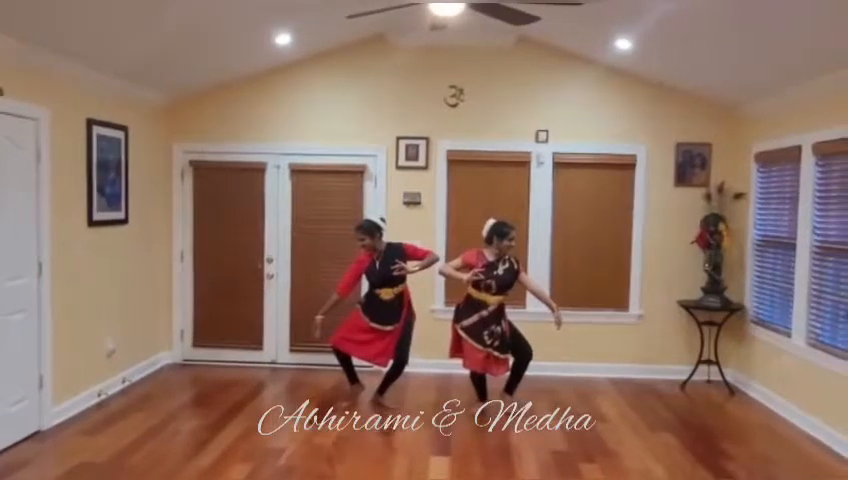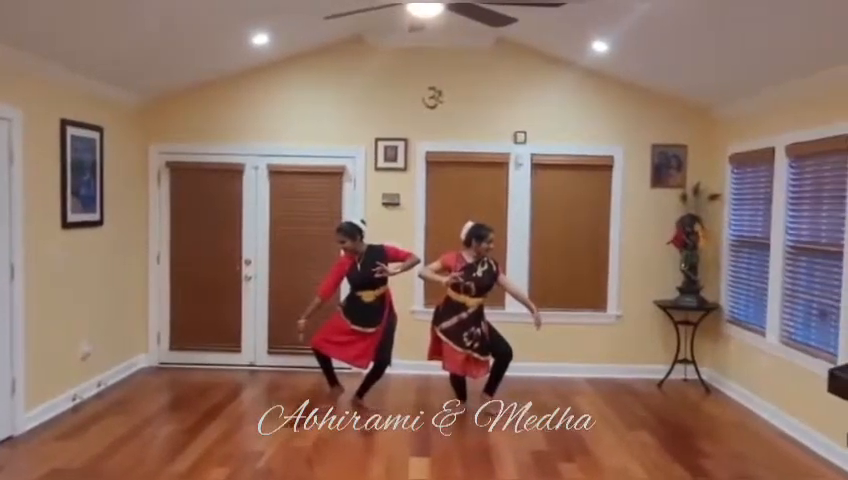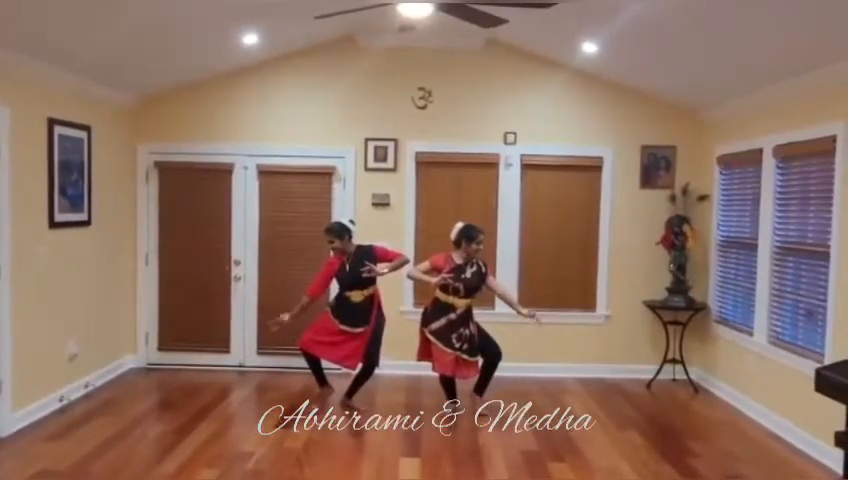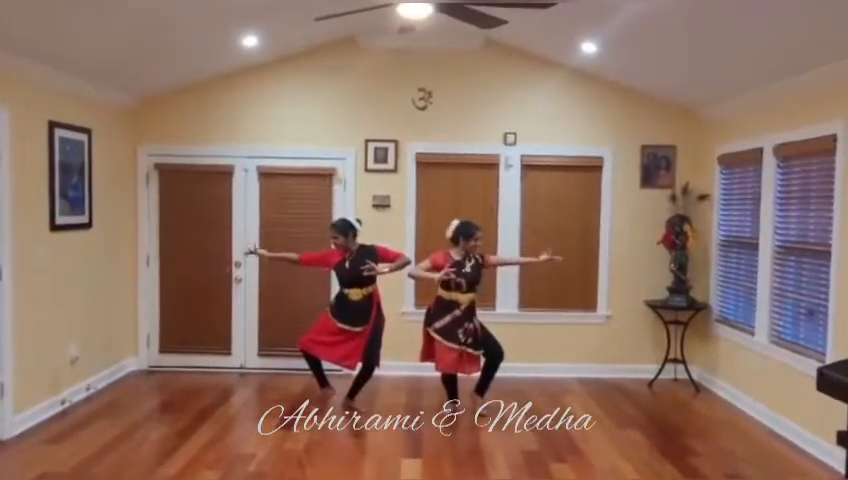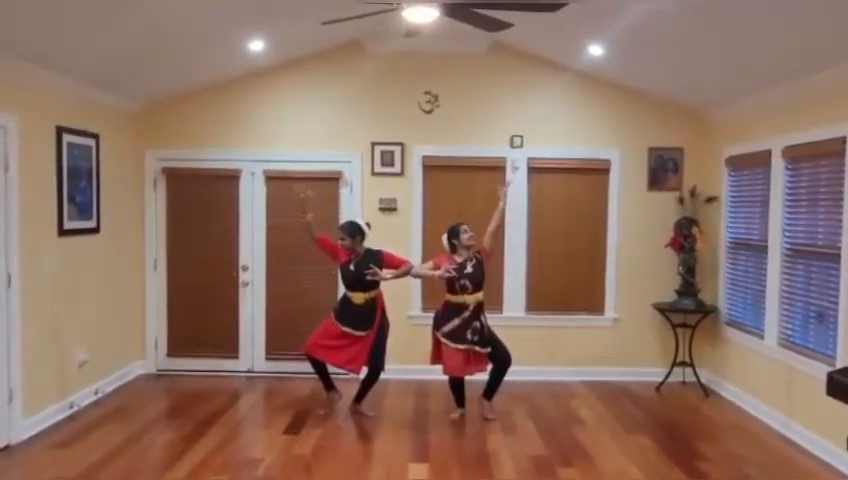
dt=1s
person 1, frame 1
left shoulder: (511, 264)
right shoulder: (475, 257)
left elbow: (532, 286)
right elbow: (443, 269)
left wrist: (553, 308)
right wrist: (464, 277)
left hip: (496, 317)
right hip: (472, 316)
left knee: (525, 353)
right knee: (477, 362)
left ankle: (508, 393)
right ankle: (482, 401)
person 1, frame 2
left shoulder: (490, 265)
right shoulder: (454, 259)
left elbow: (511, 288)
right elbow: (423, 272)
left wrist: (532, 309)
right wrist: (444, 280)
left hip: (475, 320)
right hip: (451, 318)
left knee: (505, 353)
right knee: (456, 363)
left ankle: (487, 394)
right ankle: (461, 403)
person 1, frame 3
left shoulder: (479, 267)
right shoulder: (443, 260)
left elbow: (498, 289)
right elbow: (411, 272)
left wrist: (521, 310)
right wrist: (432, 280)
left hip: (464, 320)
right hip: (440, 319)
left knee: (493, 353)
right knee: (446, 364)
left ankle: (477, 394)
right ankle: (452, 403)
person 1, frame 4
left shoulder: (478, 260)
right shoulder: (442, 257)
left elbow: (507, 261)
right elbow: (413, 272)
left wrist: (537, 259)
right wrist: (435, 276)
left hip: (467, 317)
right hip: (444, 317)
left knee: (496, 354)
right knee: (448, 363)
left ankle: (478, 394)
right ankle: (453, 403)
person 1, frame 5
left shoulder: (480, 257)
right shoulder: (445, 261)
left elbow: (493, 229)
right elbow: (414, 271)
left wrist: (501, 201)
right wrist: (436, 274)
left hip: (476, 319)
right hip: (451, 320)
left knee: (503, 359)
right knee: (455, 366)
left ankle: (486, 399)
right ankle: (460, 407)
person 2, frame 1
left shoulder: (399, 250)
right shoulder: (363, 260)
left elbow: (433, 257)
right elbow: (342, 288)
left wrist: (414, 269)
right wrist: (321, 314)
left hip: (398, 312)
right hip: (371, 310)
left knee: (401, 359)
right knee: (339, 342)
left ankle: (379, 395)
right ankle: (355, 385)
person 2, frame 2
left shoulder: (381, 252)
right shoulder: (344, 262)
left elbow: (414, 258)
right elbow: (325, 291)
left wrist: (396, 270)
right wrist: (304, 318)
left hip: (380, 314)
right hip: (352, 312)
left knee: (382, 361)
right knee: (319, 343)
left ankle: (358, 397)
right ankle: (335, 386)
person 2, frame 3
left shoulder: (370, 252)
right shoulder: (333, 263)
left elbow: (403, 259)
right elbow: (314, 291)
left wrist: (384, 270)
right wrist: (290, 314)
left hip: (368, 314)
right hip: (341, 312)
left knee: (370, 361)
right knee: (307, 344)
left ankle: (348, 397)
right ankle: (324, 386)
person 2, frame 4
left shoulder: (372, 252)
right shoulder: (334, 256)
left elbow: (405, 260)
right elbow: (300, 258)
left wrist: (384, 269)
right wrist: (269, 255)
left hip: (367, 314)
right hip: (341, 310)
left knee: (370, 362)
right knee: (308, 345)
left ankle: (349, 399)
right ankle: (325, 387)
person 2, frame 5
left shoulder: (378, 257)
right shoulder: (341, 254)
left elbow: (409, 266)
right elbow: (314, 235)
left wrist: (388, 275)
right wrist: (305, 206)
left hip: (371, 317)
right hip: (345, 313)
left knee: (375, 365)
right knee: (313, 348)
left ankle: (356, 404)
right ankle: (332, 392)
